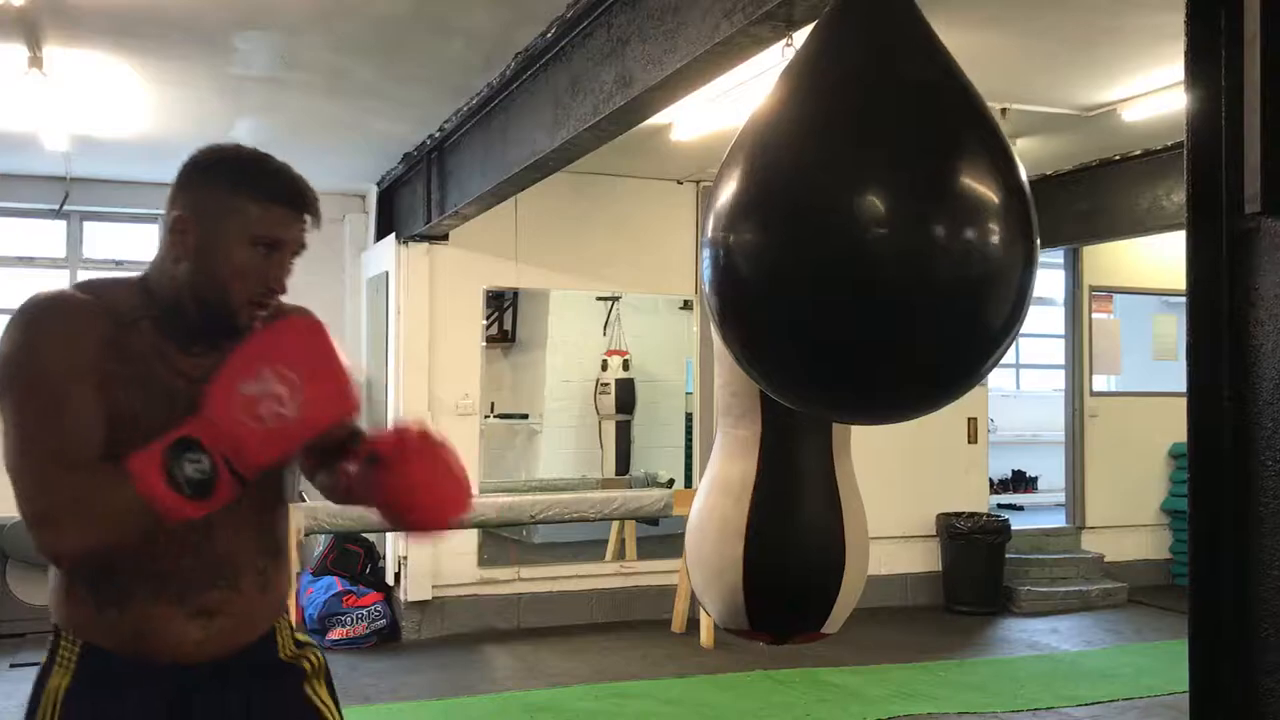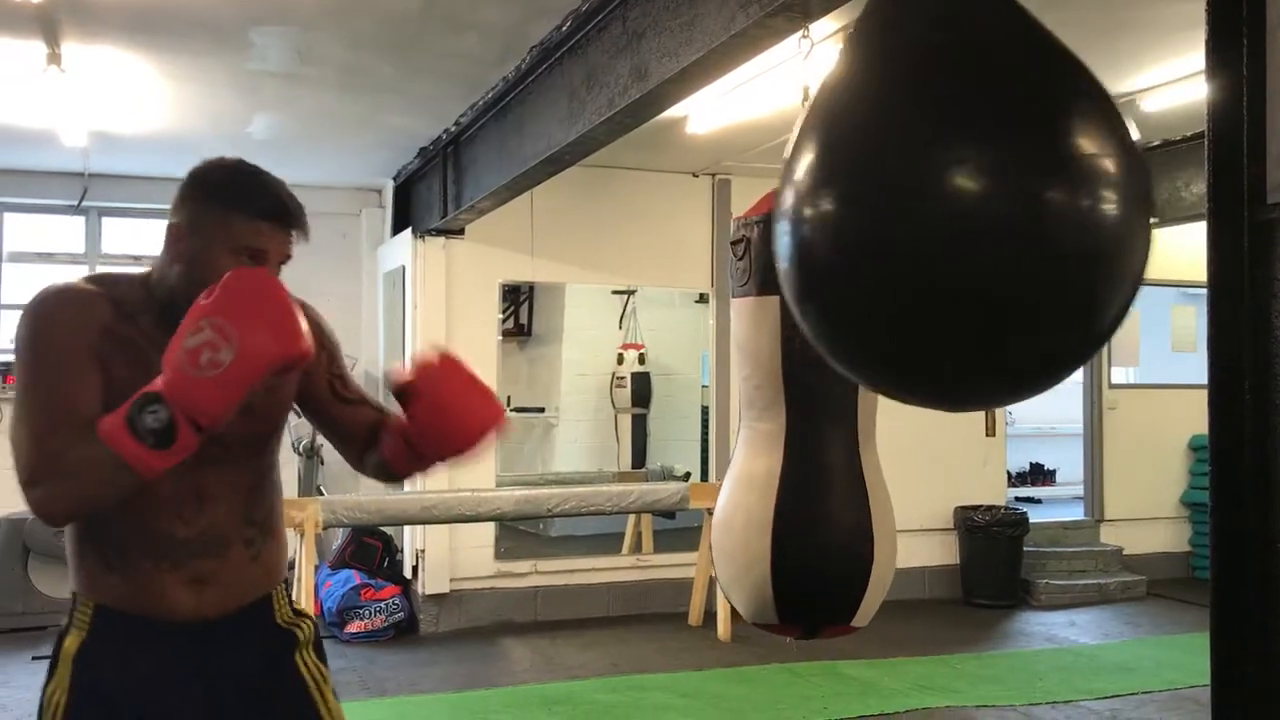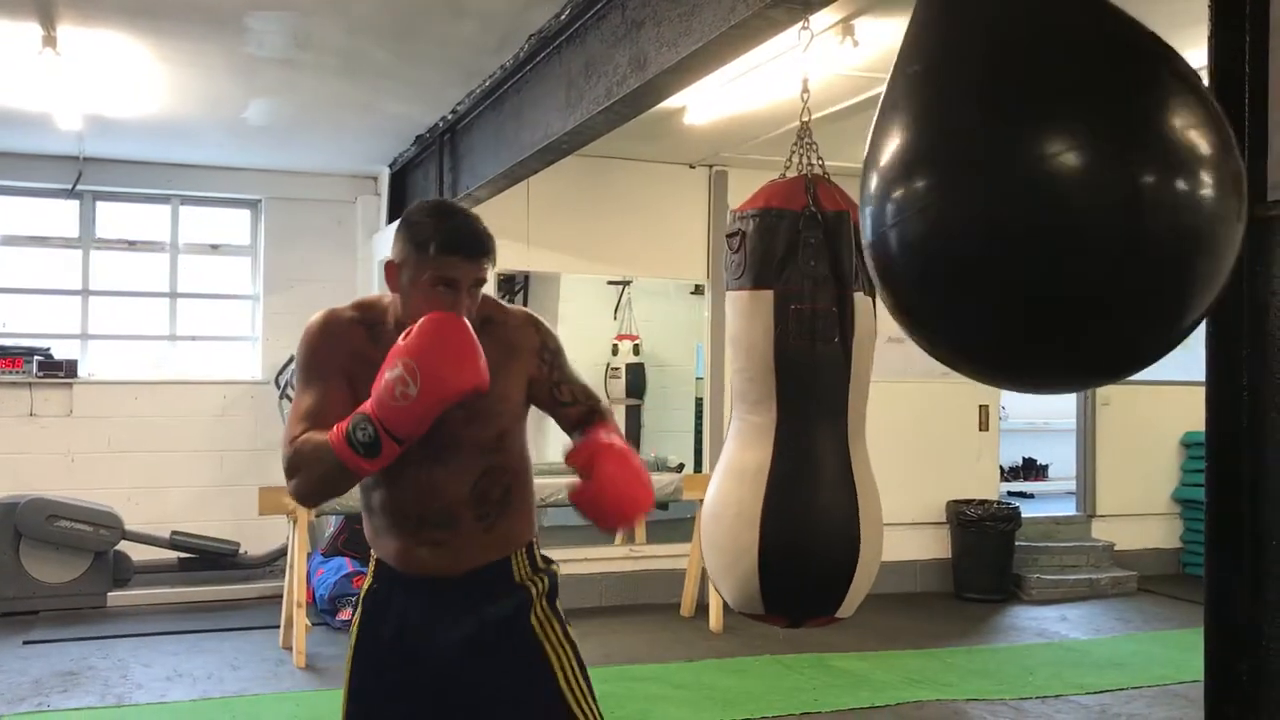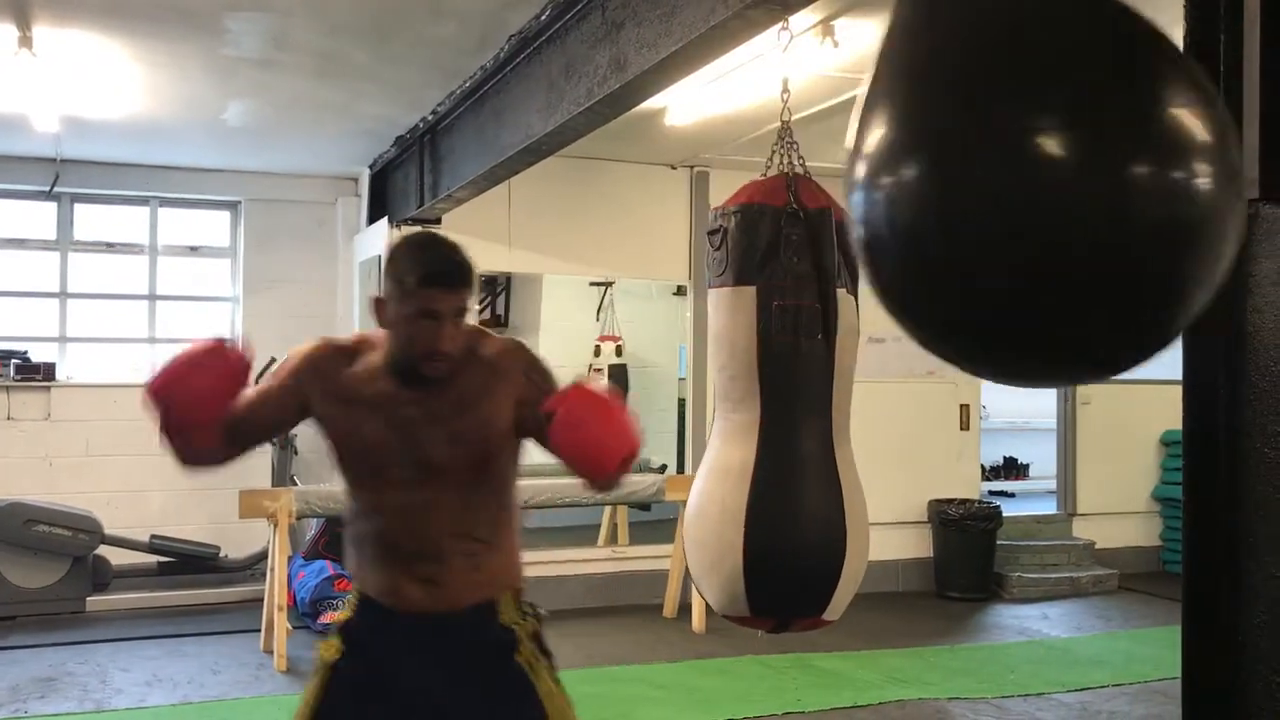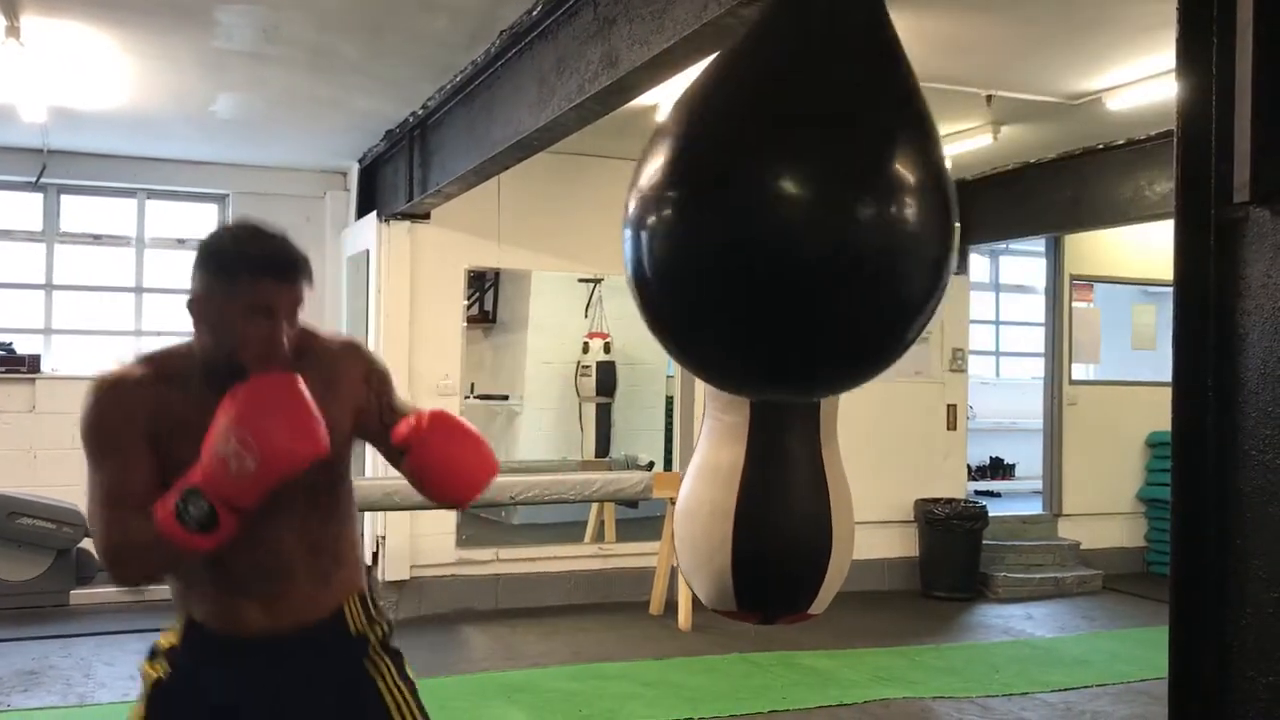
dt=1s
person 1, frame 1
left shoulder: (284, 341)
right shoulder: (61, 328)
left elbow: (333, 461)
right elbow: (60, 529)
left wrist: (394, 469)
right wrist: (219, 446)
left hip: (261, 671)
person 1, frame 2
left shoulder: (286, 324)
right shoulder: (70, 317)
left elbow: (374, 451)
right elbow: (52, 492)
left wrist: (427, 425)
right wrist: (180, 399)
left hip: (259, 637)
right hip: (117, 649)
person 1, frame 3
left shoulder: (519, 338)
right shoulder: (338, 336)
left elbow: (587, 415)
right elbow: (303, 480)
left wrist: (608, 458)
right wrist: (386, 416)
left hip: (502, 596)
right hip: (395, 596)
person 1, frame 4
left shoulder: (506, 369)
right shoulder: (329, 374)
left elbow: (603, 463)
right elbow: (205, 448)
left wrist: (604, 444)
right wrist: (183, 410)
left hip: (486, 634)
right hip: (376, 631)
person 1, frame 5
left shoulder: (343, 370)
right shoulder: (128, 398)
left elbow: (417, 447)
right elbow: (123, 561)
left wrist: (438, 452)
right wrist: (213, 495)
left hip: (335, 652)
right hip: (205, 661)
